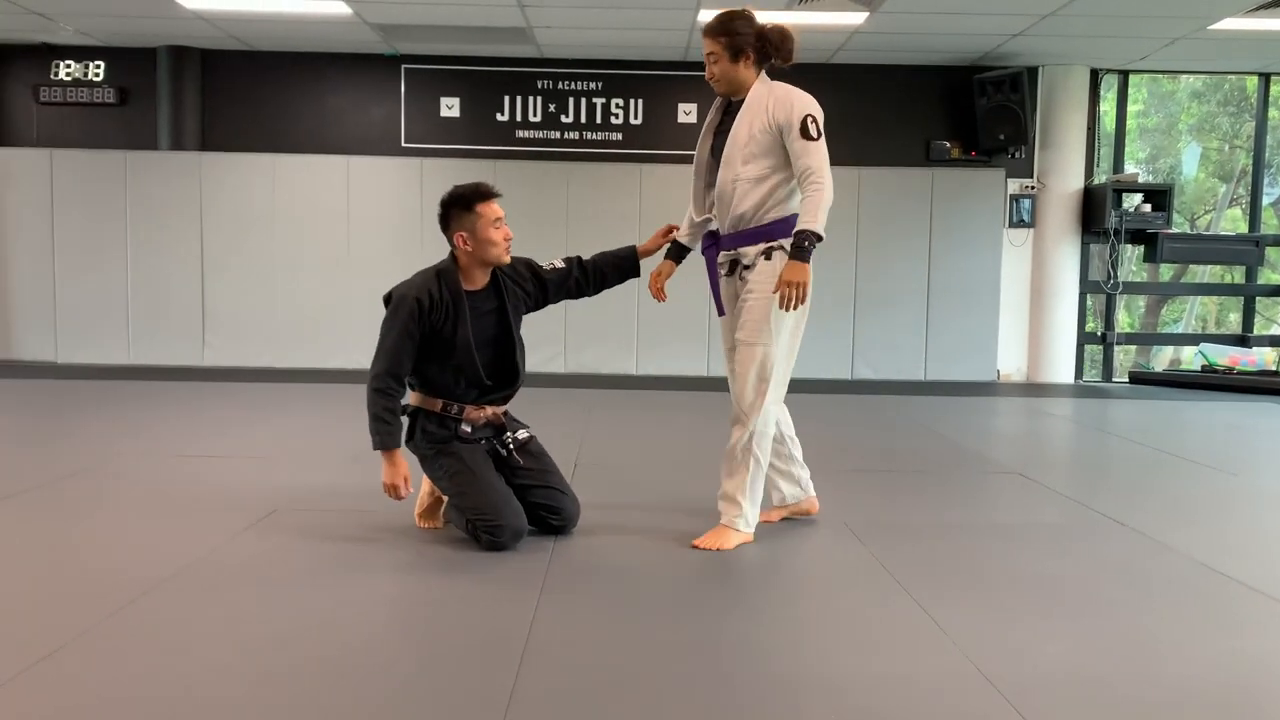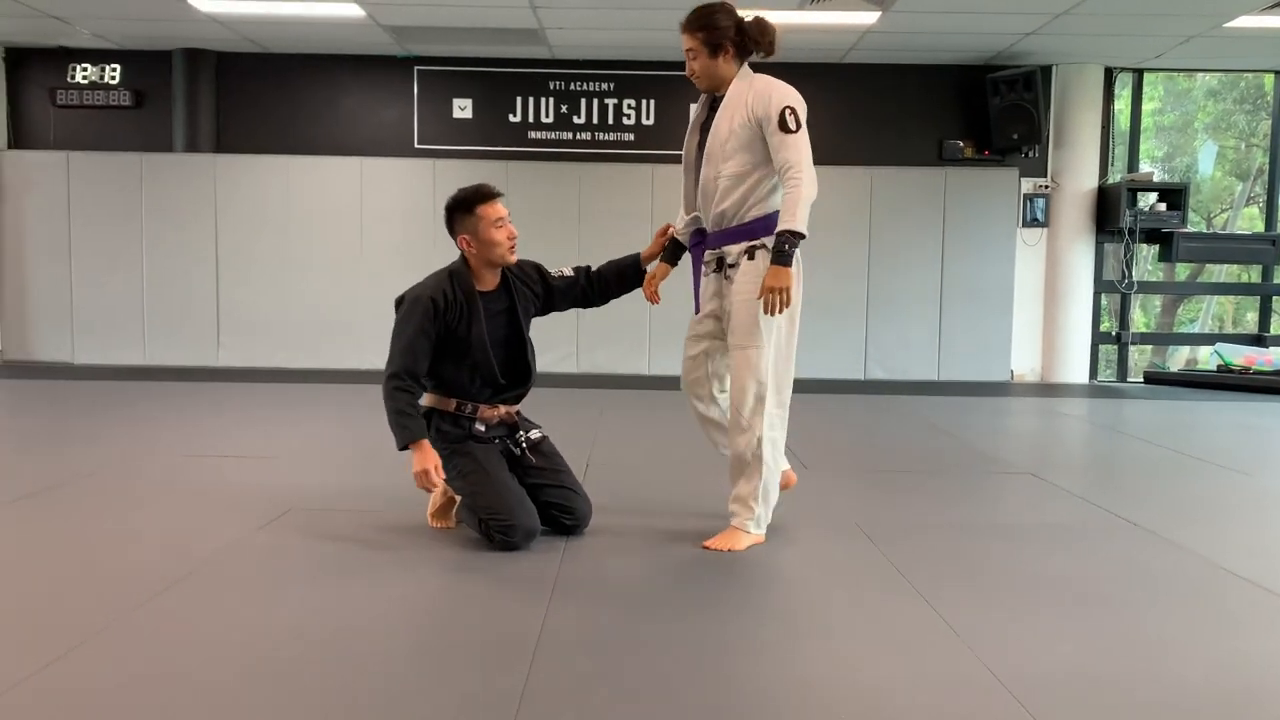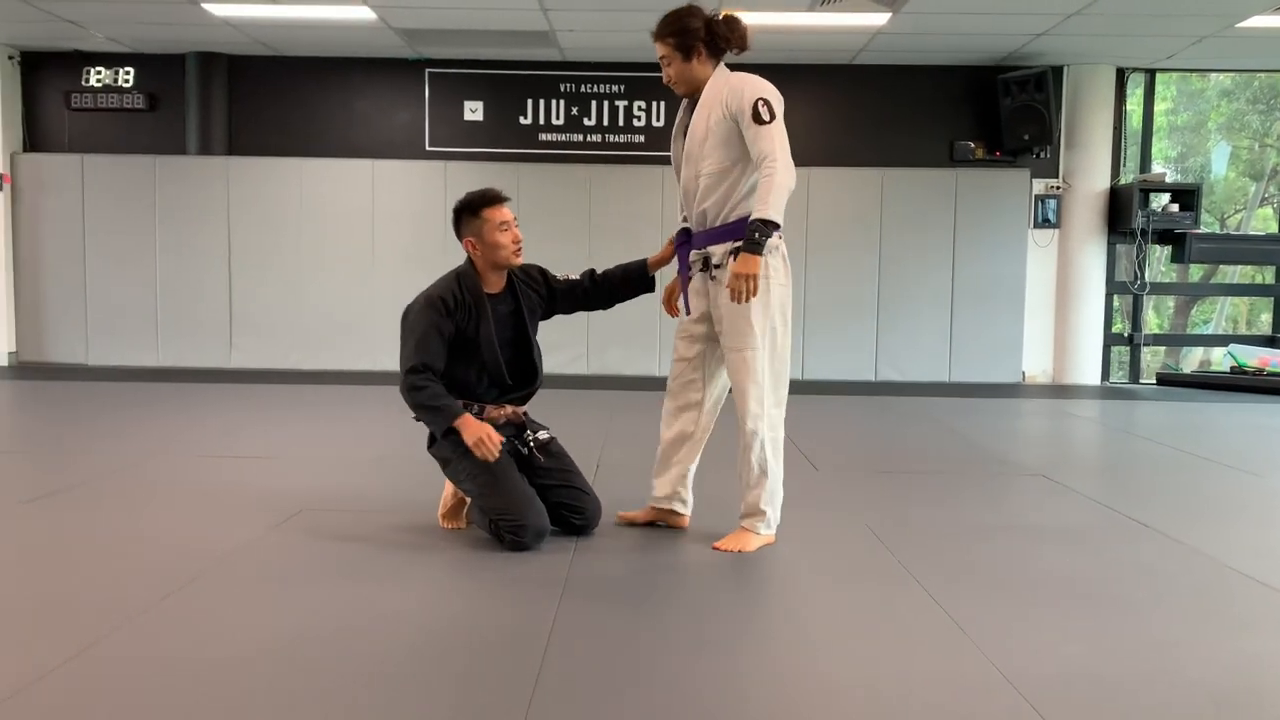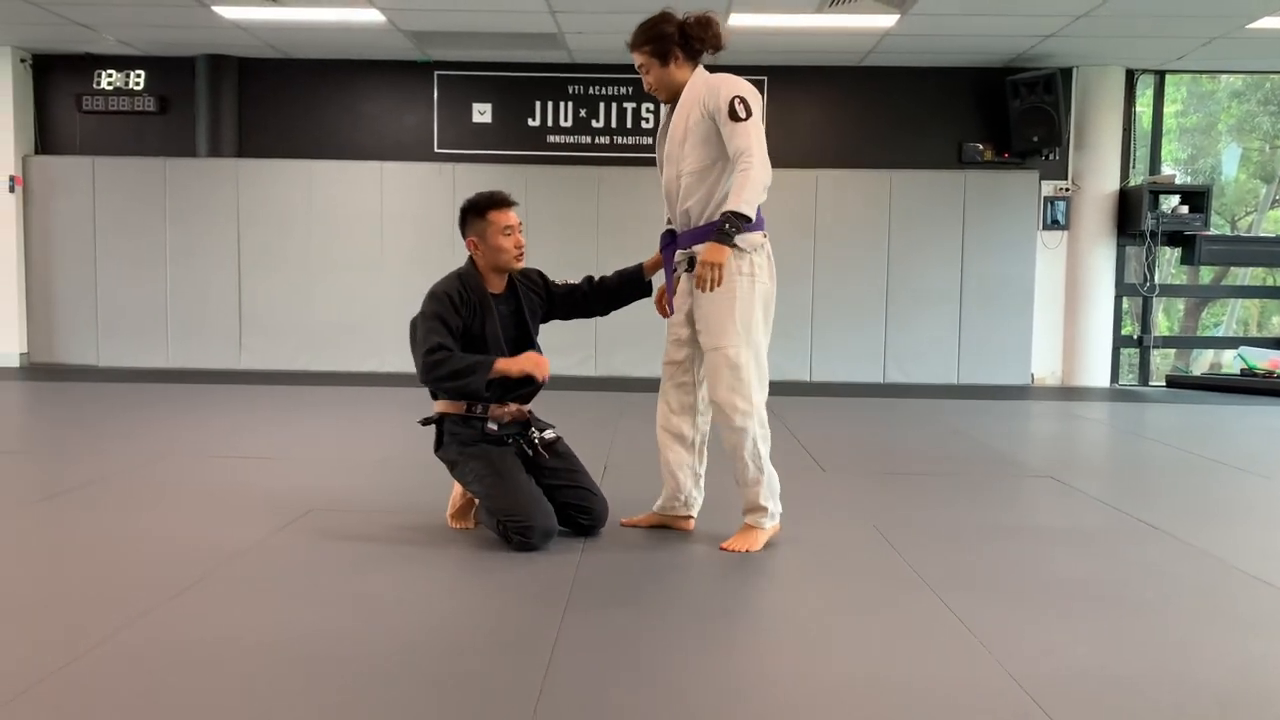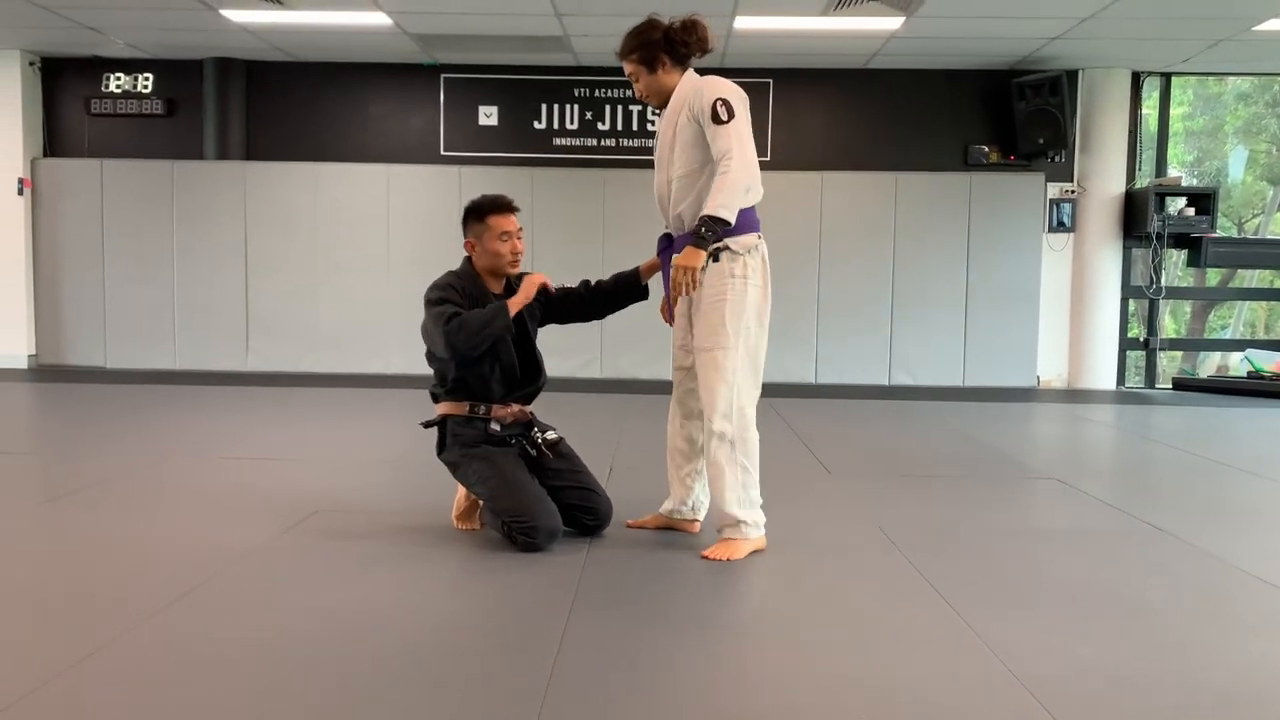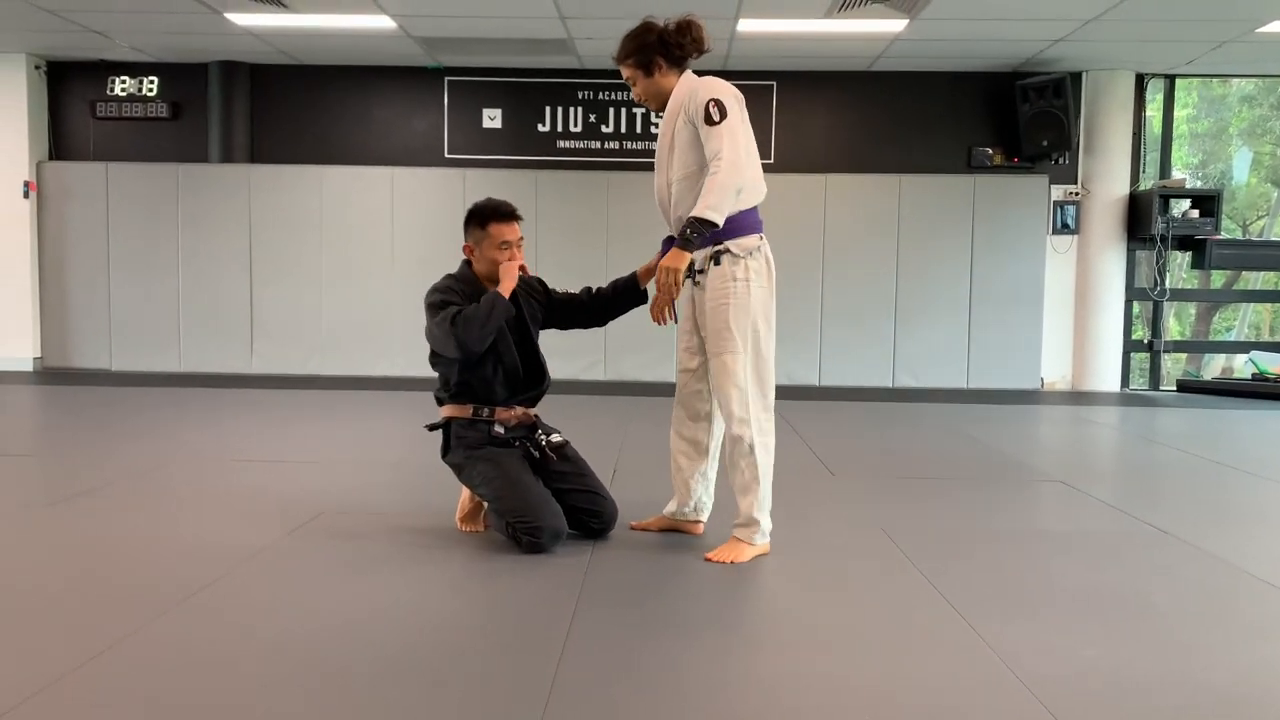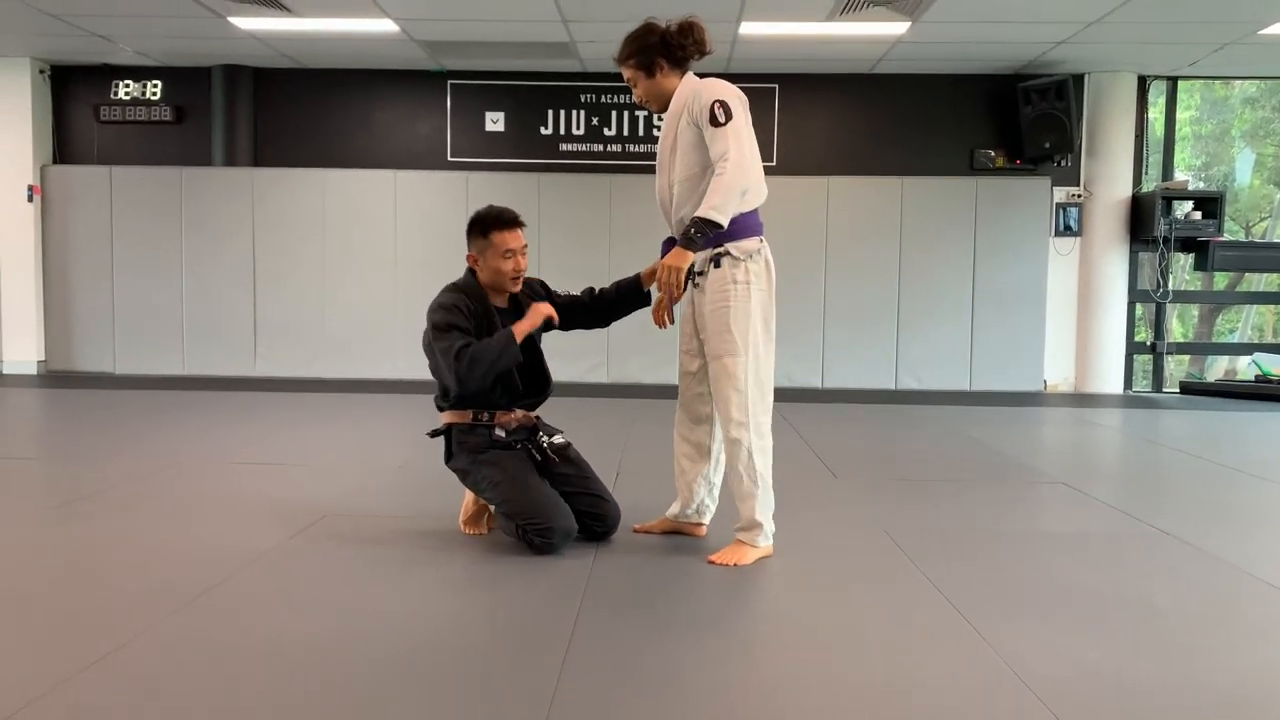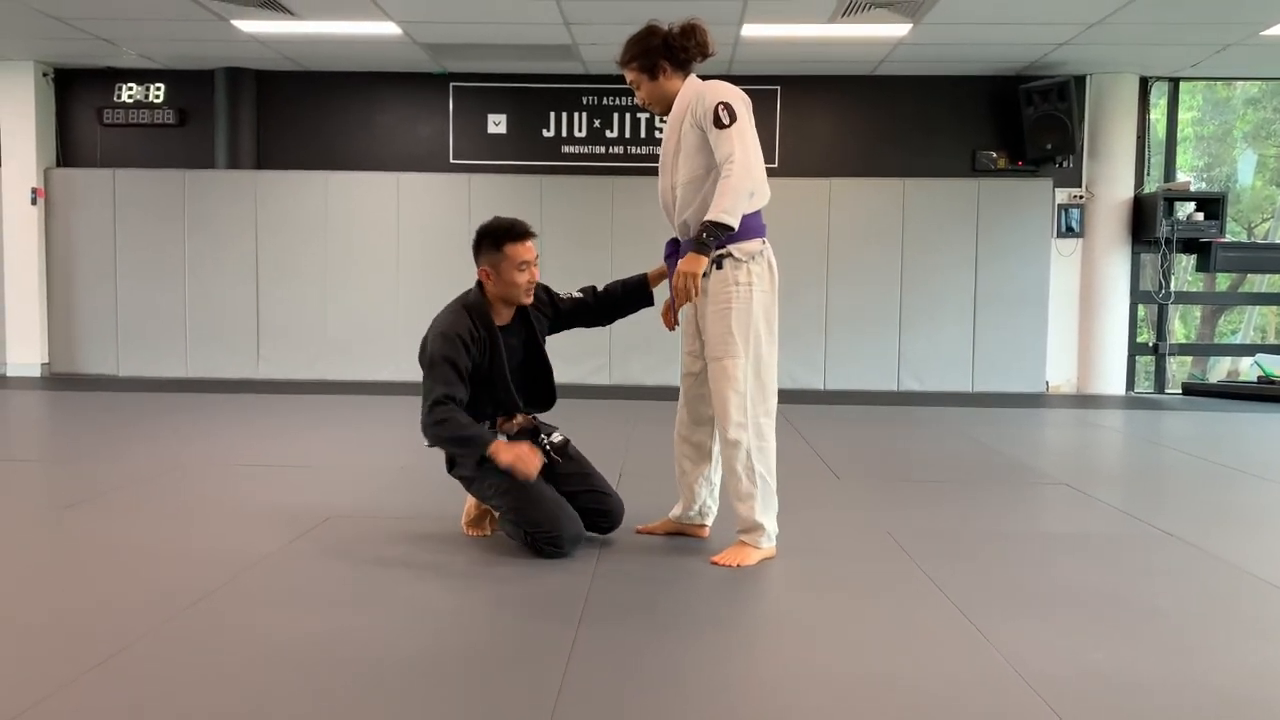
dt=0.2s
person 1, frame 1
left shoulder: (790, 103)
right shoulder: (723, 115)
left elbow: (818, 185)
right elbow: (707, 200)
left wrist: (800, 254)
right wrist: (672, 256)
left hip: (773, 257)
right hip: (732, 263)
left knee: (754, 391)
right knee: (754, 390)
left ankle: (737, 518)
right ankle: (796, 493)
person 1, frame 2
left shoulder: (772, 96)
right shoulder: (710, 109)
left elbow: (800, 181)
left wrist: (782, 259)
right wrist: (667, 257)
left hip: (760, 260)
right hip: (717, 261)
left knee: (755, 390)
right knee: (699, 379)
left ankle: (750, 518)
right ankle: (770, 471)
person 1, frame 3
left shoulder: (748, 92)
right shoulder: (694, 110)
left elbow: (778, 172)
left wrist: (754, 248)
right wrist: (681, 272)
left hip: (747, 259)
right hip: (706, 262)
left knee: (755, 392)
right knee: (687, 387)
left ankle: (760, 520)
right ankle: (670, 501)
person 1, frame 4
left shoulder: (726, 91)
right shoulder: (678, 112)
left elbow: (754, 168)
left wrist: (721, 239)
right wrist: (672, 274)
left hip: (734, 257)
right hip: (697, 261)
left knee: (733, 390)
right knee: (680, 389)
left ankle: (762, 512)
right ankle: (679, 503)
person 1, frame 5
left shoulder: (713, 93)
right shoulder: (676, 113)
left elbow: (737, 171)
left wrist: (697, 243)
right wrist: (674, 275)
left hip: (731, 258)
right hip: (699, 263)
left knee: (725, 394)
right knee: (689, 392)
left ankle: (744, 526)
right ankle: (685, 507)
person 1, frame 6
left shoulder: (709, 94)
right shoulder: (679, 113)
left elbow: (730, 173)
left wrist: (681, 245)
right wrist: (671, 276)
left hip: (734, 259)
right hip: (703, 265)
left knee: (740, 397)
right knee: (693, 394)
left ankle: (753, 530)
right ankle: (688, 508)
person 1, frame 7
left shoulder: (712, 95)
right shoulder: (679, 114)
left elbow: (736, 173)
left wrist: (686, 244)
right wrist: (670, 283)
left hip: (734, 262)
right hip: (703, 267)
left knee: (737, 399)
right knee: (695, 396)
left ankle: (756, 533)
right ankle: (691, 511)
person 1, frame 8
left shoulder: (716, 96)
right shoulder: (682, 116)
left elbow: (741, 174)
left wrist: (700, 248)
right wrist: (678, 285)
left hip: (736, 262)
right hip: (707, 267)
left knee: (740, 400)
right knee: (697, 399)
left ankle: (759, 533)
right ankle: (694, 511)
person 2, frame 1
left shoulder: (515, 277)
right shoulder: (418, 298)
left elbow: (581, 276)
right elbow: (385, 379)
left wrist: (646, 250)
right wrist: (391, 456)
left hip: (498, 425)
right hip: (443, 432)
left knee: (562, 516)
right knee: (505, 531)
left ankle: (469, 487)
right ankle: (445, 496)
person 2, frame 2
left shoulder: (524, 279)
right shoulder: (432, 298)
left elbow: (588, 286)
right elbow: (400, 380)
left wrist: (650, 255)
right wrist: (419, 446)
left hip: (510, 424)
right hip: (457, 431)
left knee: (574, 516)
right knee: (518, 530)
left ankle: (480, 489)
right ankle: (457, 495)
person 2, frame 3
left shoulder: (529, 282)
right shoulder: (442, 300)
left elbow: (593, 290)
right elbow: (416, 380)
left wrist: (659, 261)
right wrist: (464, 422)
left hip: (517, 425)
right hip: (466, 432)
left knee: (584, 516)
right knee: (527, 530)
left ankle: (493, 490)
right ankle: (468, 496)
person 2, frame 4
left shoulder: (528, 284)
right shoulder: (446, 297)
left elbow: (592, 297)
right elbow: (431, 367)
left wrist: (655, 264)
right wrist: (505, 365)
left hip: (522, 425)
right hip: (470, 434)
left knee: (591, 515)
right knee: (535, 530)
left ankle: (499, 490)
right ankle: (475, 496)
person 2, frame 5
left shoulder: (525, 285)
right shoulder: (446, 292)
left elbow: (588, 301)
right elbow: (453, 340)
left wrist: (652, 268)
right wrist: (515, 302)
left hip: (523, 427)
right hip: (472, 435)
left knee: (596, 515)
right knee: (540, 531)
left ankle: (501, 490)
right ankle: (480, 497)
person 2, frame 6
left shoulder: (527, 290)
right shoulder: (446, 295)
left elbow: (591, 308)
right elbow: (464, 340)
left wrist: (650, 271)
right wrist: (502, 290)
left hip: (528, 429)
right hip: (477, 437)
left knee: (601, 518)
right knee: (544, 532)
left ankle: (503, 491)
right ankle: (484, 500)
person 2, frame 7
left shoulder: (529, 293)
right shoulder: (450, 309)
left elbow: (595, 308)
right elbow: (463, 373)
left wrist: (653, 274)
right wrist: (523, 327)
left hip: (529, 431)
right hip: (479, 443)
left knee: (604, 520)
right knee: (554, 531)
left ankle: (505, 495)
right ankle: (489, 500)
person 2, frame 8
left shoulder: (533, 301)
right shoulder: (453, 332)
left elbow: (597, 305)
right elbow: (439, 415)
left wrist: (661, 274)
right wrist: (499, 450)
left hip: (529, 434)
right hip: (482, 449)
left knee: (607, 515)
right knee: (561, 537)
left ankle: (501, 496)
right ankle: (491, 502)
